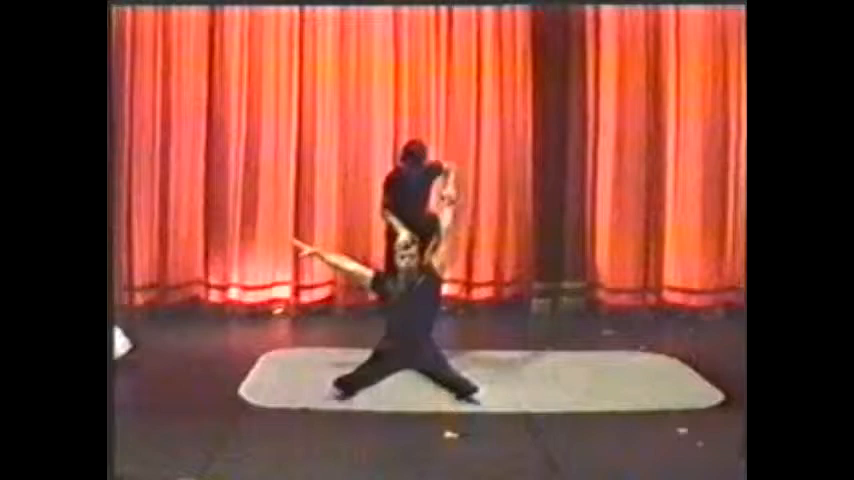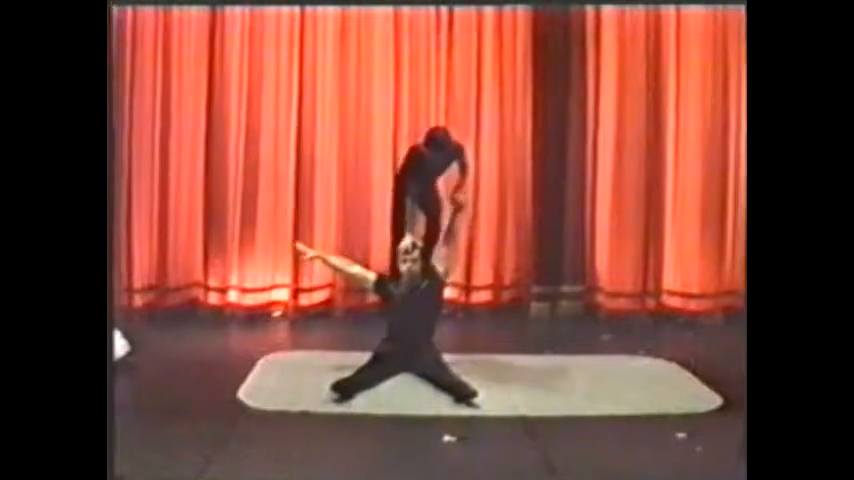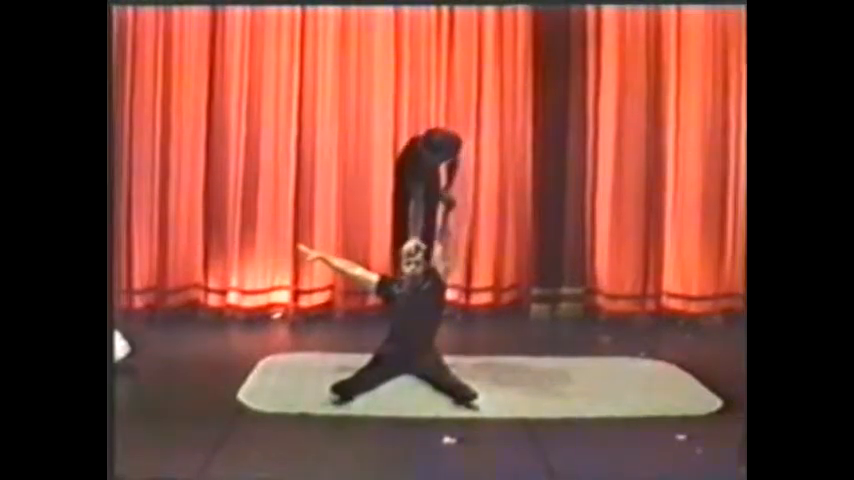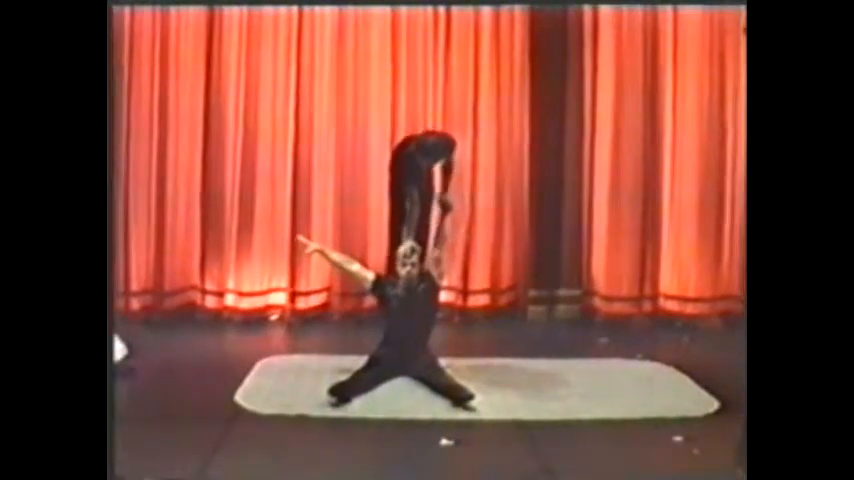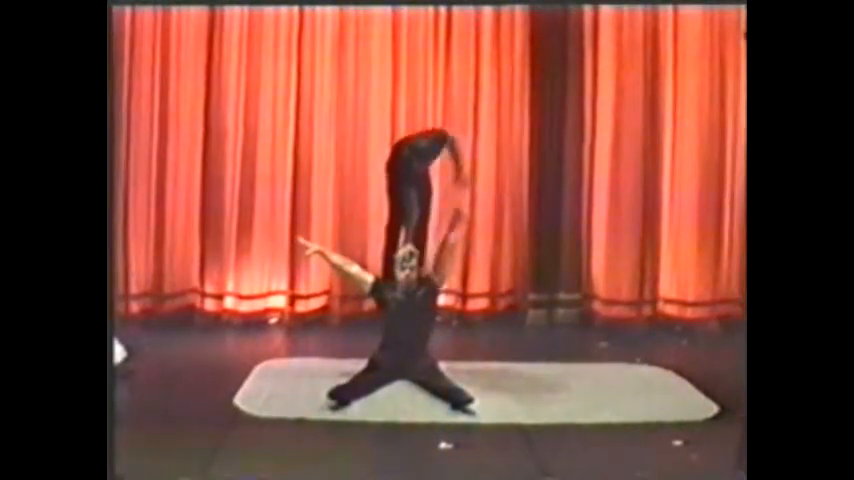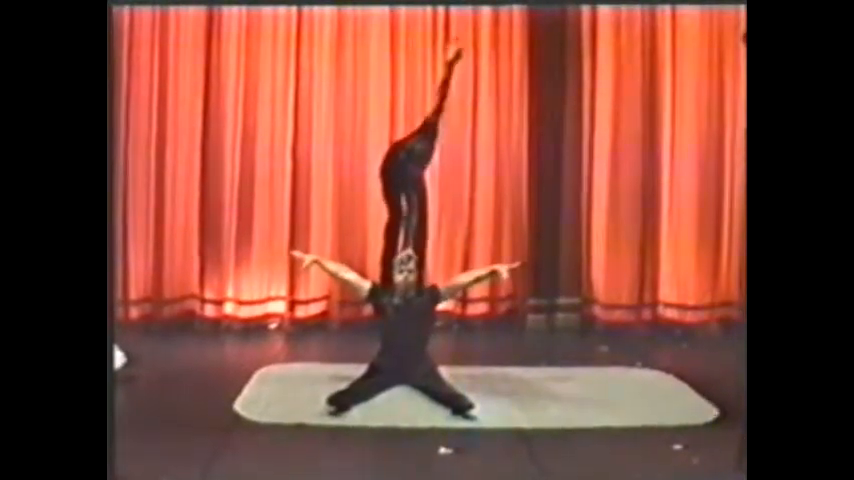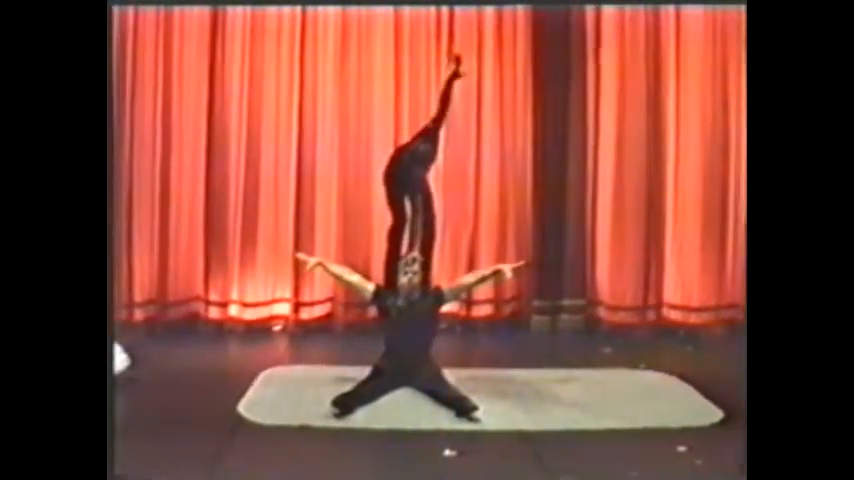
dt=0.5s
person 1, frame 1
left shoulder: (429, 278)
right shoulder: (388, 284)
left elbow: (441, 242)
right elbow: (349, 265)
left wrist: (448, 207)
right wrist: (317, 252)
left hip: (423, 349)
right hip: (392, 349)
left knee: (455, 382)
right knee: (357, 380)
left ankle: (465, 393)
right ankle: (346, 390)
person 1, frame 2
left shoulder: (433, 281)
right shoulder: (391, 287)
left elbow: (447, 246)
right elbow: (353, 270)
left wrist: (454, 214)
right wrist: (320, 255)
left hip: (423, 353)
right hip: (392, 352)
left knee: (454, 386)
right knee: (359, 381)
left ankle: (464, 396)
right ankle: (344, 392)
person 1, frame 3
left shoulder: (434, 283)
right shoulder: (393, 287)
left elbow: (442, 246)
right elbow: (356, 271)
right wrist: (322, 256)
left hip: (424, 355)
right hip: (393, 354)
left knee: (457, 391)
right knee: (360, 382)
left ankle: (465, 400)
right ankle: (344, 396)
person 1, frame 4
left shoulder: (428, 285)
right shoulder: (387, 287)
left elbow: (438, 249)
right elbow: (352, 267)
left wrist: (444, 215)
right wrist: (321, 249)
left hip: (420, 357)
right hip: (388, 355)
left knee: (456, 393)
right knee: (352, 387)
left ankle: (462, 400)
right ankle: (341, 397)
person 1, frame 5
left shoulder: (428, 290)
right shoulder: (385, 290)
left elbow: (444, 256)
right elbow: (351, 268)
left wrist: (454, 226)
right wrist: (321, 250)
left hip: (420, 363)
right hip: (387, 361)
left knee: (457, 396)
right knee: (350, 391)
left ankle: (461, 405)
right ankle: (340, 400)
person 1, frame 6
left shoulder: (428, 297)
right shoulder: (382, 296)
left elbow: (461, 281)
right elbow: (348, 275)
left wrist: (492, 270)
right wrist: (317, 260)
left hip: (419, 366)
right hip: (386, 366)
left knee: (458, 404)
right knee: (348, 398)
left ankle: (463, 410)
right ankle: (338, 406)
person 1, frame 7
left shoulder: (432, 299)
right shoulder: (386, 298)
left elbow: (465, 282)
right elbow: (352, 277)
left wrist: (495, 270)
right wrist: (321, 262)
left hip: (423, 369)
right hip: (390, 368)
left knee: (462, 405)
right knee: (349, 401)
person 2, frame 1
left shoulder: (431, 170)
right shoulder: (394, 178)
left elbow: (449, 169)
right elbow: (385, 209)
left wrist: (448, 188)
left hip: (420, 222)
person 2, frame 2
left shoulder: (455, 149)
right shoulder: (415, 156)
left elbow: (464, 166)
right elbow: (410, 196)
left wrist: (458, 189)
right wrist: (408, 234)
left hip: (428, 186)
right hip: (407, 188)
left knee: (435, 225)
right knee: (401, 234)
person 2, frame 3
left shoulder: (453, 143)
right shoulder: (414, 155)
left elbow: (453, 162)
right elbow: (423, 194)
left wrist: (447, 188)
left hip: (429, 173)
right hip: (409, 172)
left knee: (430, 220)
right knee: (403, 220)
person 2, frame 4
left shoulder: (446, 144)
right shoulder: (406, 155)
left elbow: (448, 163)
right elbow: (408, 200)
left wrist: (444, 192)
left hip: (422, 172)
right hip: (403, 173)
left knee: (423, 217)
right knee: (399, 216)
right ankle: (394, 270)
person 2, frame 5
left shoulder: (437, 140)
right shoulder: (400, 161)
left elbow: (451, 141)
right elbow: (408, 211)
left wrist: (459, 170)
left hip: (416, 173)
right hip: (403, 175)
left knee: (422, 217)
right knee: (398, 217)
right ankle: (389, 276)
person 2, frame 6
left shoulder: (425, 137)
right shoulder: (400, 163)
left elbow: (439, 104)
left wrist: (450, 65)
left hip: (409, 178)
right hip: (397, 176)
left knee: (417, 222)
right knee: (398, 220)
left ankle: (413, 279)
right ankle: (387, 279)
person 2, frame 7
left shoulder: (429, 137)
left elbow: (442, 110)
left hip: (412, 179)
right hip: (403, 180)
left knee: (416, 223)
right knee: (410, 221)
left ankle: (423, 281)
